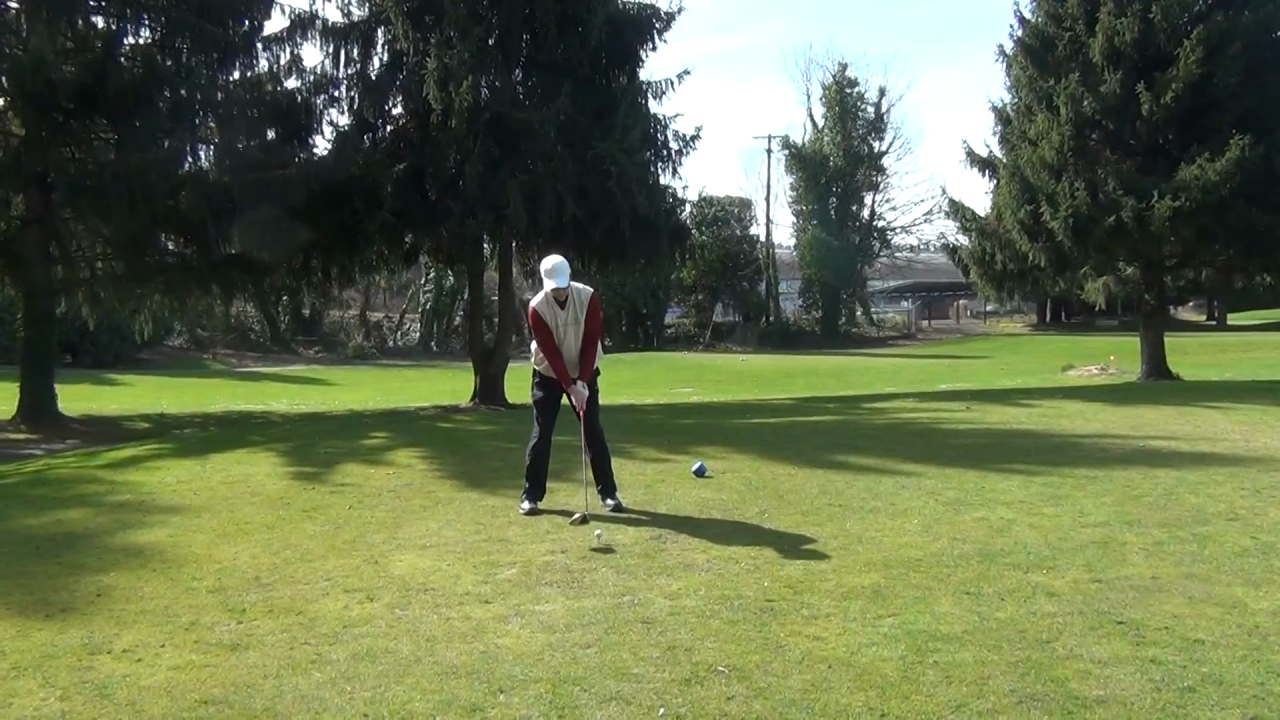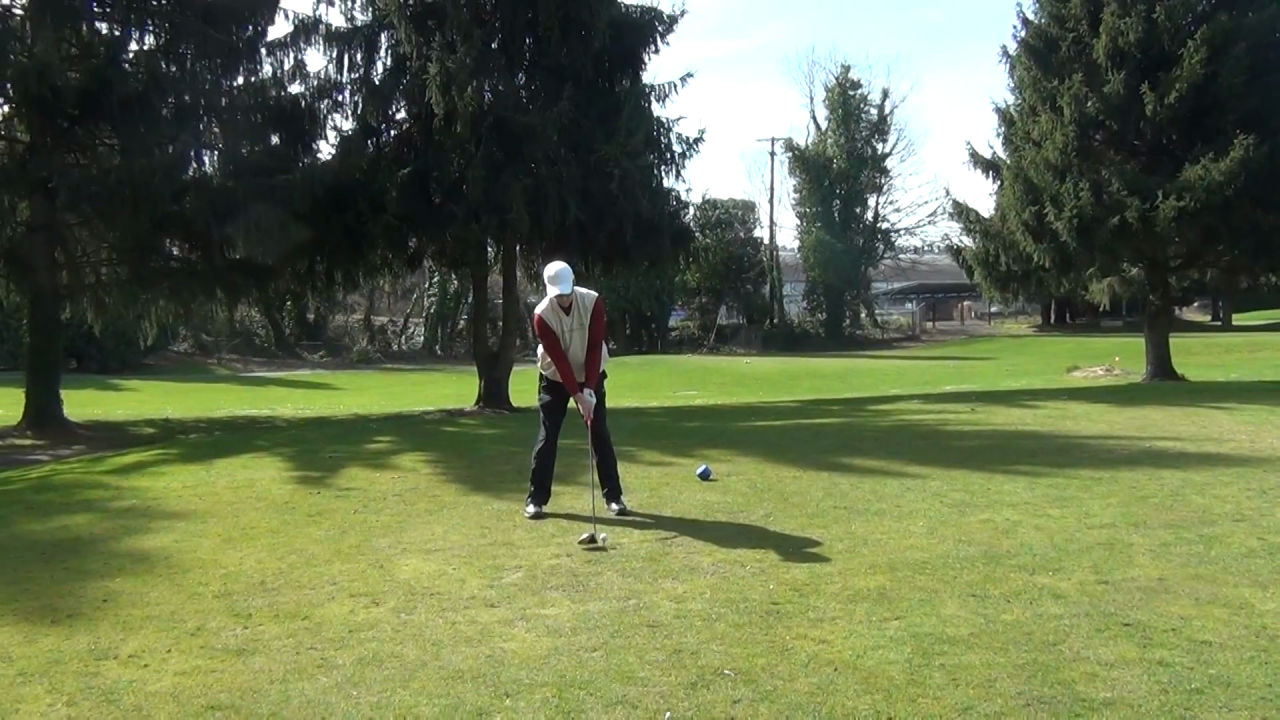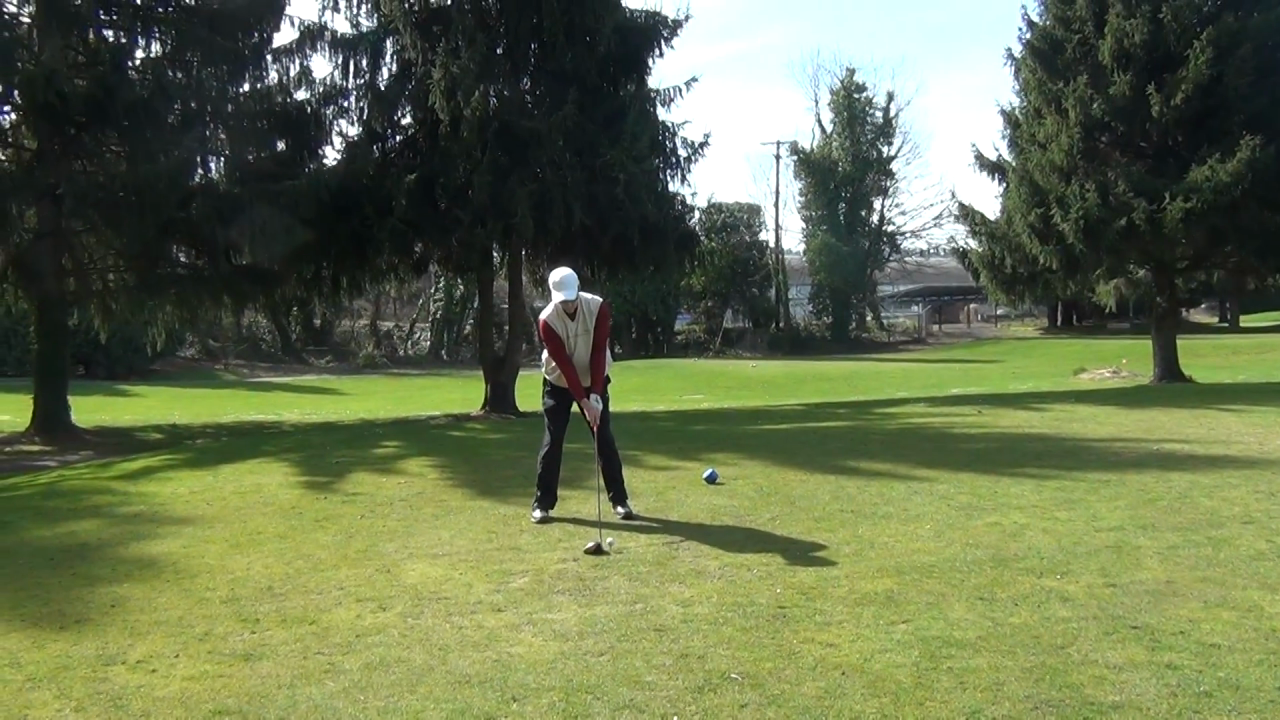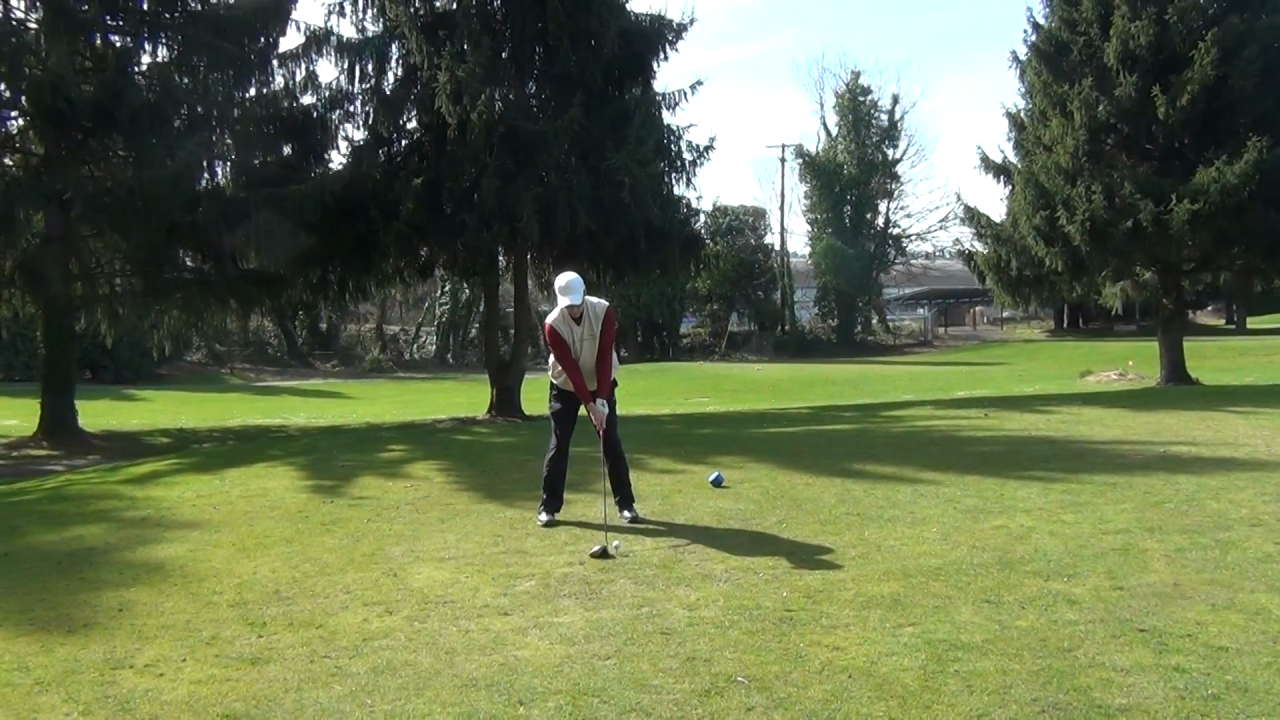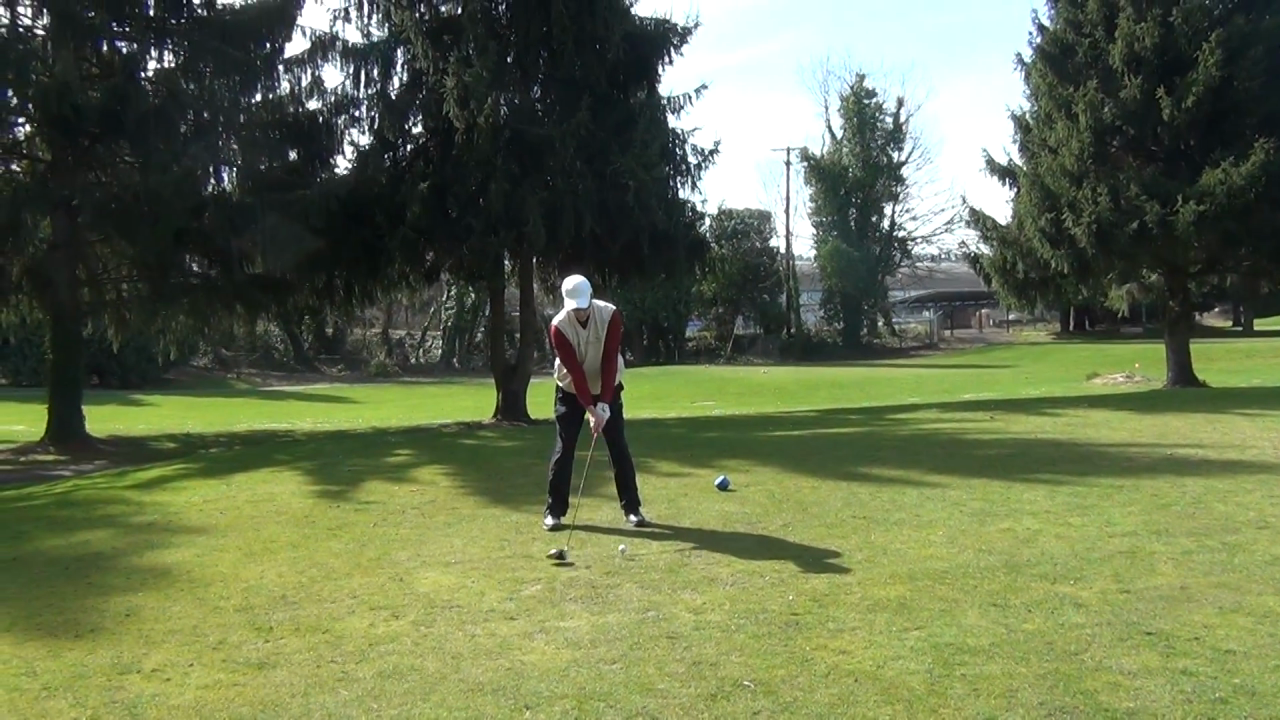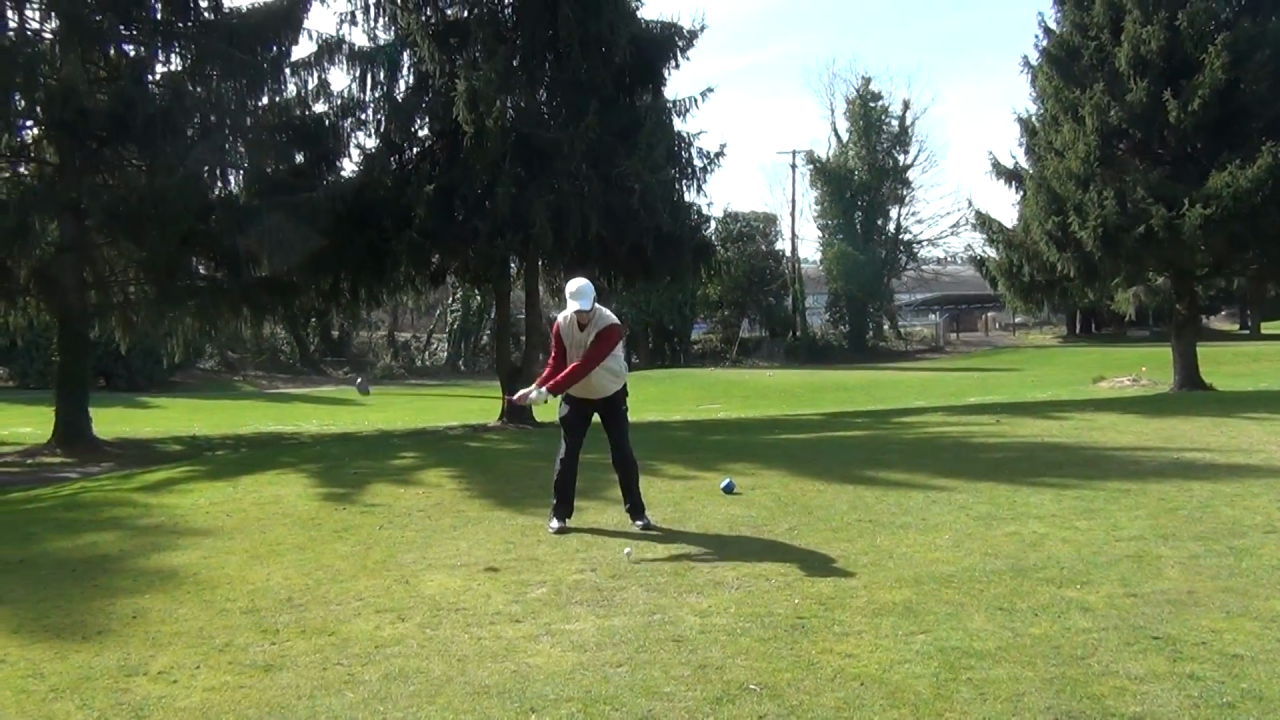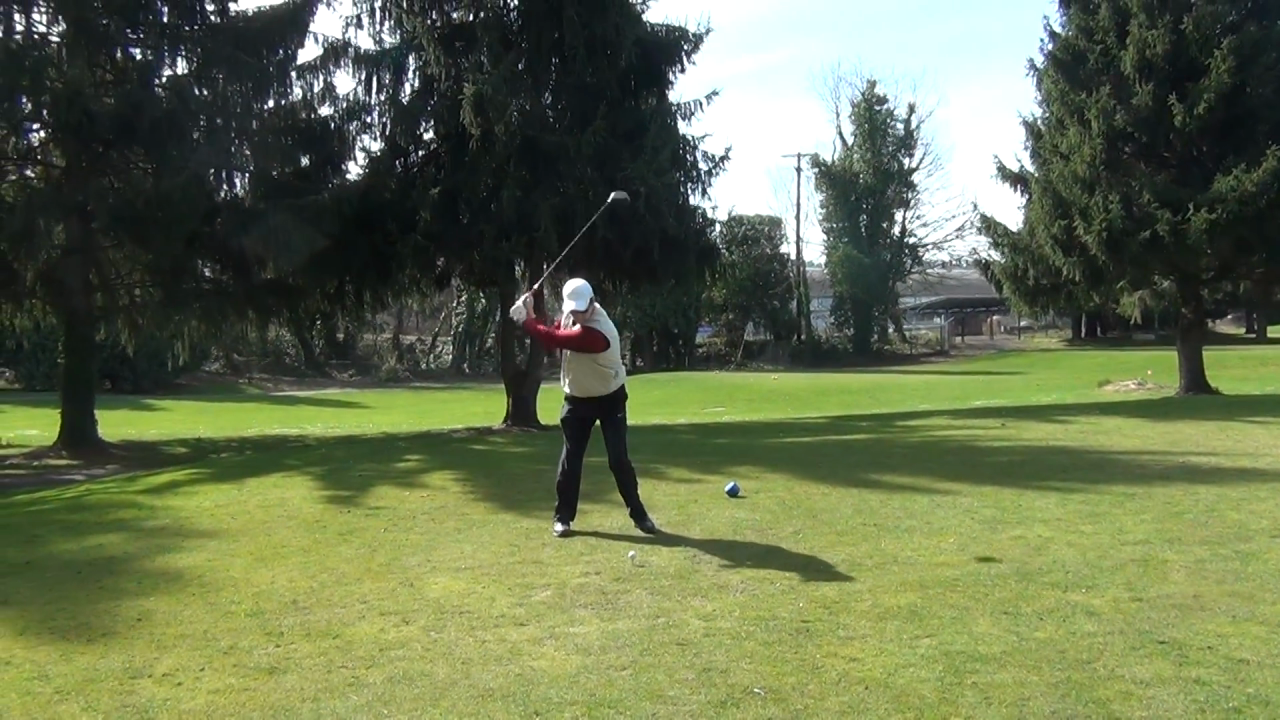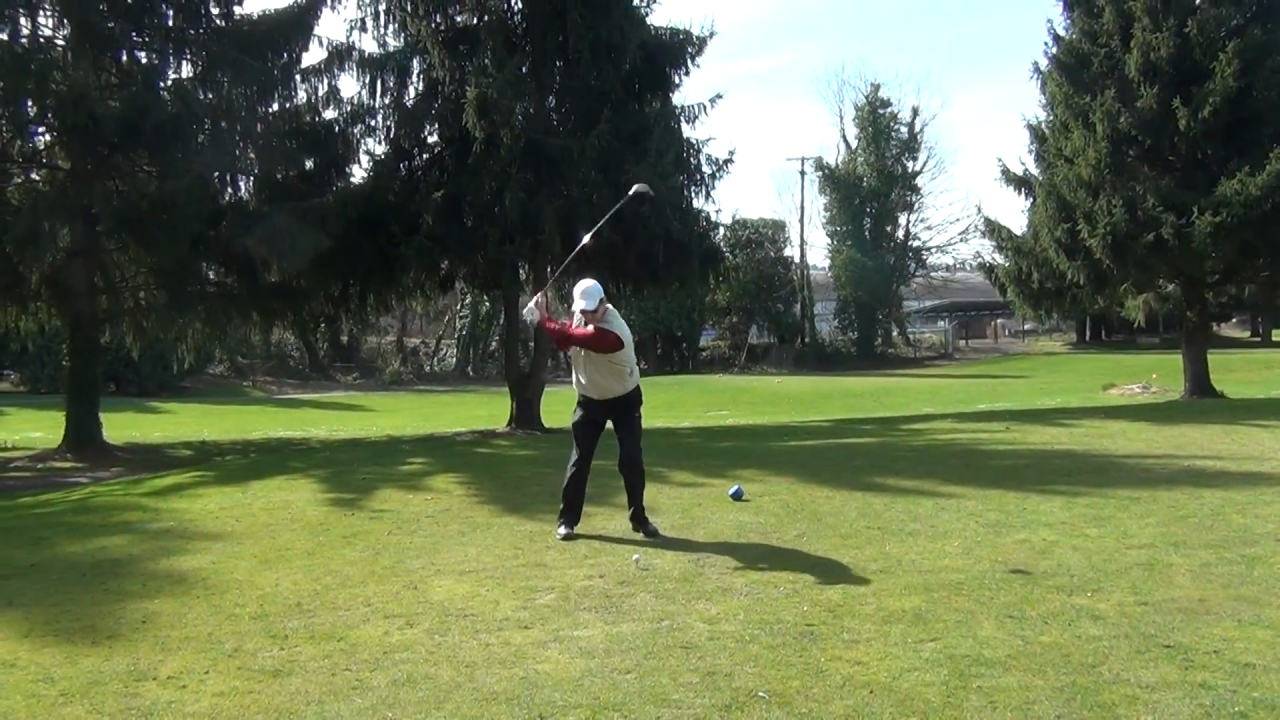
dt=0.3s
person 1, frame 1
left shoulder: (588, 298)
right shoulder: (536, 308)
left elbow: (591, 343)
right elbow: (550, 352)
left wrist: (582, 382)
right wrist: (570, 387)
left hip: (584, 374)
right hip: (548, 375)
left knee: (593, 431)
right knee: (541, 432)
left ankle: (608, 492)
right ankle: (531, 494)
person 1, frame 2
left shoulder: (593, 302)
right shoulder: (542, 314)
left elbow: (595, 348)
right elbow: (558, 359)
left wrist: (589, 389)
right wrist: (577, 395)
left hip: (590, 377)
right hip: (555, 379)
left knee: (600, 434)
right knee: (548, 435)
left ankle: (613, 495)
right ankle: (536, 497)
person 1, frame 3
left shoulder: (598, 307)
right shoulder: (547, 320)
left elbow: (598, 353)
right elbow: (564, 364)
left wrist: (595, 394)
right wrist: (583, 401)
left hip: (594, 381)
right hip: (558, 384)
left knee: (605, 438)
right knee: (553, 440)
left ankle: (619, 499)
right ankle: (543, 502)
person 1, frame 4
left shoulder: (603, 311)
right shoulder: (553, 324)
left elbow: (604, 358)
right elbow: (570, 368)
left wrist: (601, 399)
right wrist: (589, 405)
left hip: (601, 385)
right hip: (565, 388)
left knee: (612, 443)
right knee: (559, 445)
left ankle: (625, 503)
right ankle: (549, 506)
person 1, frame 5
left shoulder: (610, 315)
right shoulder: (559, 326)
left elbow: (610, 363)
right elbow: (574, 370)
left wrist: (603, 403)
right wrist: (588, 411)
left hip: (606, 390)
right hip: (570, 392)
left knee: (619, 448)
right knee: (564, 449)
left ankle: (631, 507)
right ankle: (554, 510)
person 1, frame 6
left shoulder: (610, 327)
right shoulder: (562, 323)
left elbow: (583, 366)
right elbow: (555, 362)
left wrist: (545, 391)
right wrist: (536, 387)
left hip: (611, 394)
right hip: (575, 395)
left knee: (623, 453)
right knee: (568, 454)
left ankle: (636, 511)
right ankle: (560, 512)
person 1, frame 7
left shoulder: (596, 333)
right shoulder: (574, 316)
left elbow: (553, 338)
right elbow: (552, 339)
left wrist: (524, 320)
right wrist: (529, 315)
left hip: (609, 399)
right hip: (577, 399)
left knee: (618, 458)
right knee: (570, 458)
left ankle: (638, 513)
right ankle: (563, 515)
person 1, frame 8
left shoulder: (610, 334)
right shoulder: (583, 316)
left elbow: (567, 336)
right elbow: (565, 341)
left wrist: (540, 318)
right wrist: (543, 315)
left hip: (624, 400)
right hip: (590, 401)
left knee: (630, 461)
right knee: (580, 461)
left ankle: (638, 517)
right ankle: (567, 519)
